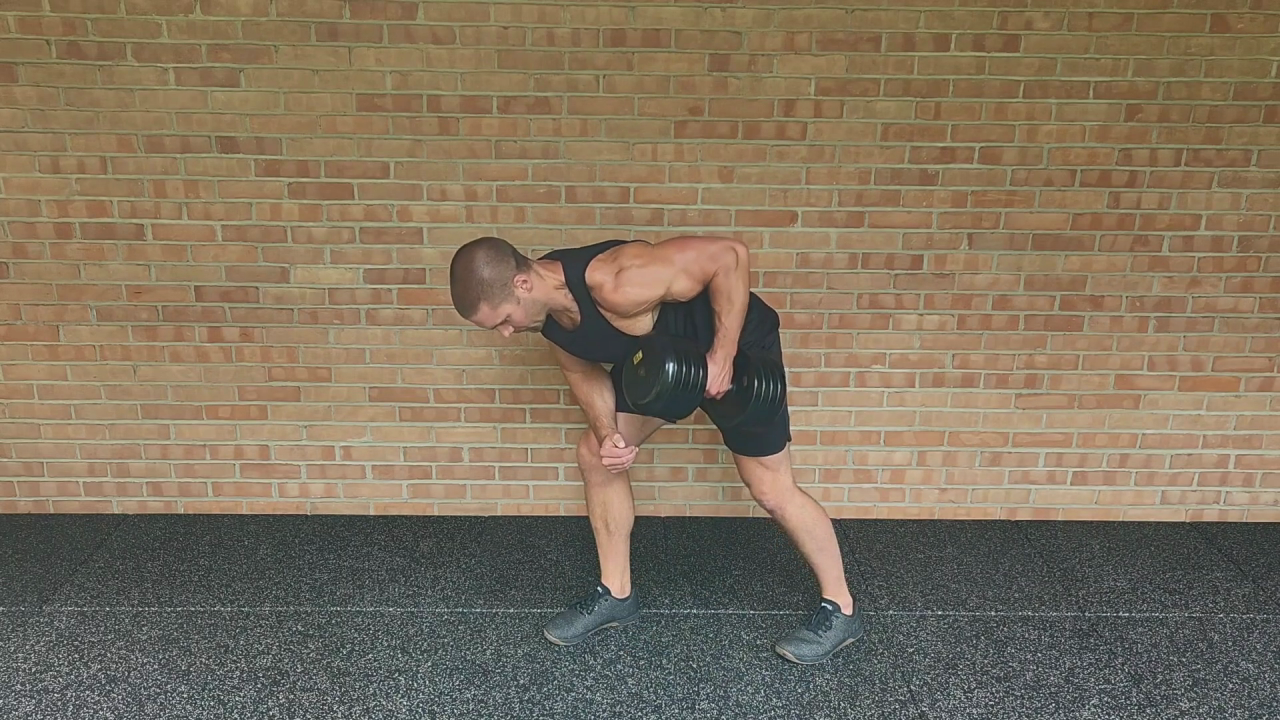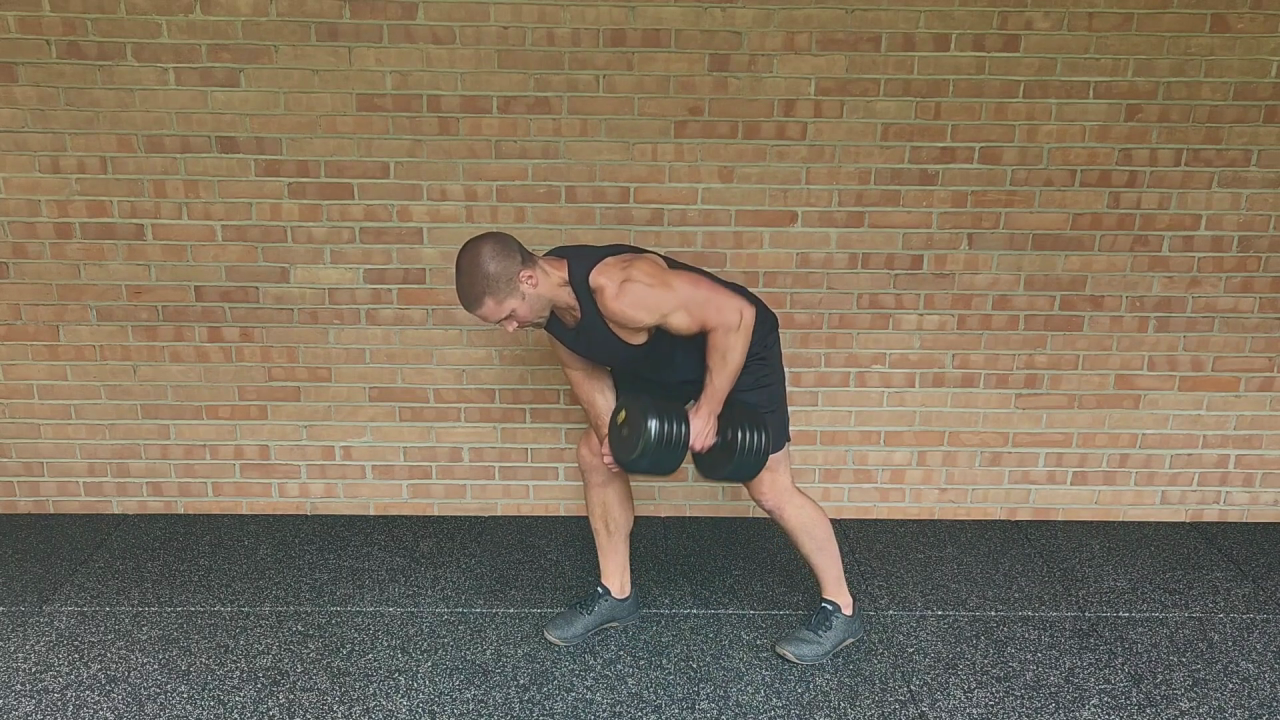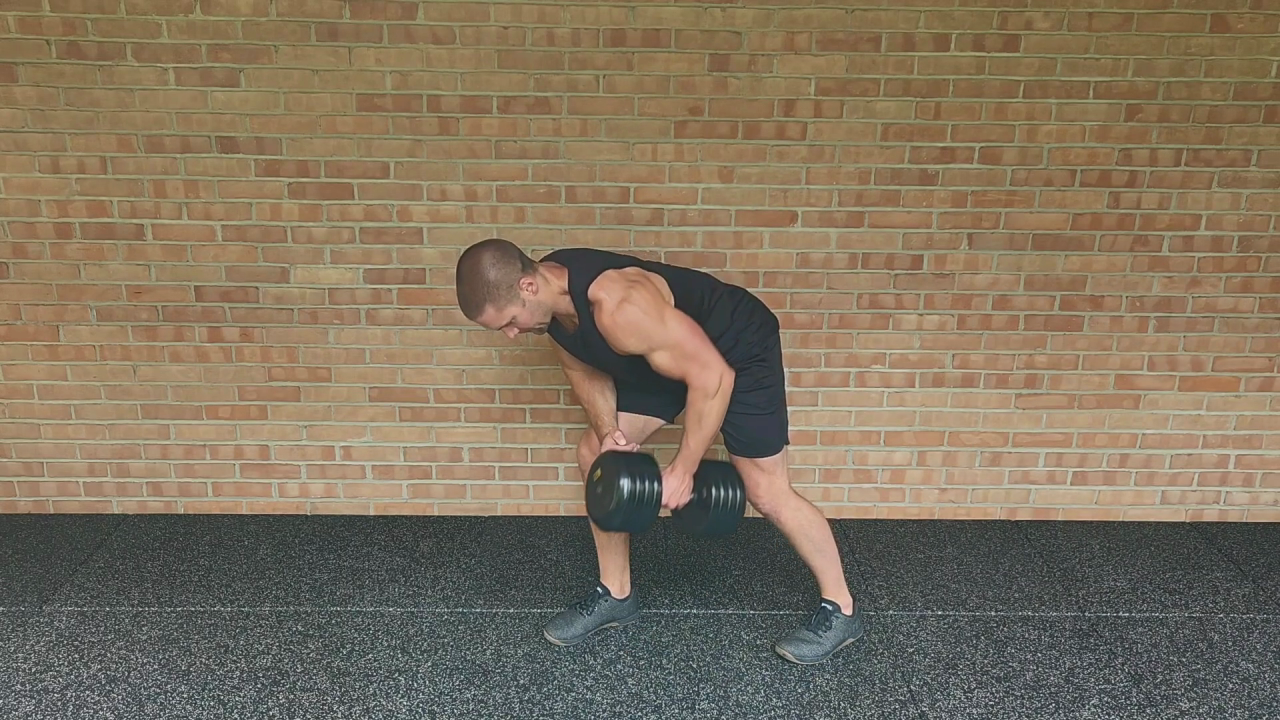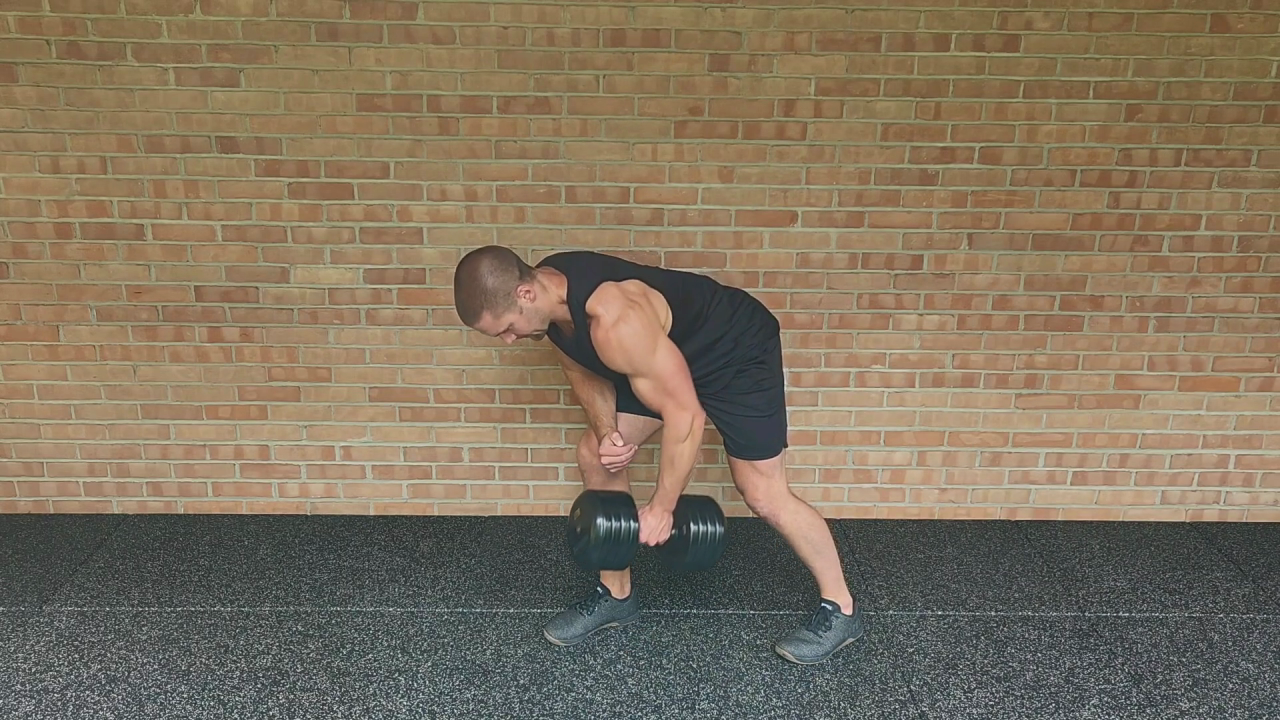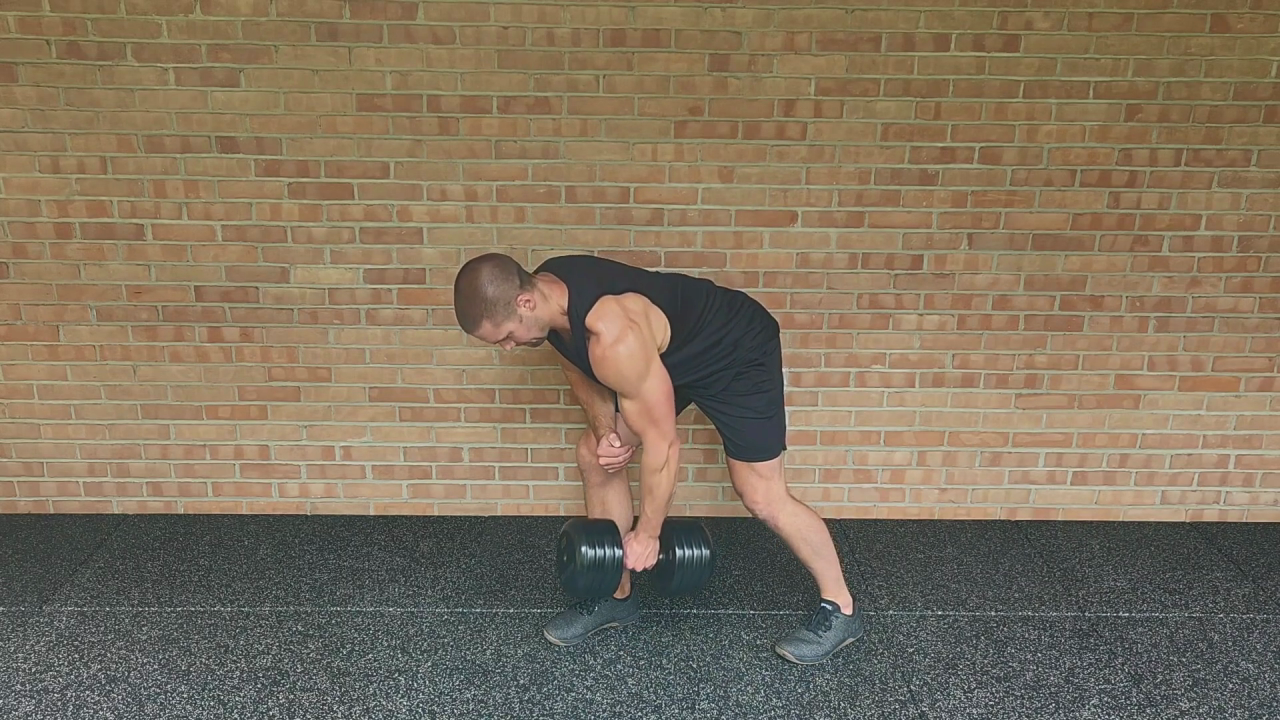
dt=0.2s
person 1, frame 1
left shoulder: (614, 284)
right shoulder: (544, 303)
left elbow: (729, 254)
right elbow: (582, 370)
left wrist: (722, 357)
right wrist: (607, 432)
left hip: (736, 344)
left knee: (771, 490)
right knee: (595, 456)
left ankle: (841, 608)
right ankle: (616, 594)
person 1, frame 2
left shoulder: (619, 292)
right shoulder: (546, 298)
left elbow: (734, 315)
right elbow: (582, 369)
left wrist: (708, 410)
right wrist: (608, 433)
left hip: (736, 347)
right hip: (659, 357)
left knee: (770, 490)
right knee: (595, 456)
left ankle: (841, 608)
right ankle: (615, 594)
person 1, frame 3
left shoulder: (617, 308)
right shoulder: (548, 295)
left elbow: (714, 377)
right elbow: (583, 368)
left wrist: (681, 471)
right wrist: (608, 432)
left hip: (740, 347)
right hip: (663, 354)
left knee: (766, 493)
right knee: (594, 455)
left ankle: (841, 608)
right ankle: (615, 594)
person 1, frame 4
left shoulder: (615, 322)
right shoulder: (548, 293)
left elbow: (685, 417)
right elbow: (582, 367)
left wrist: (661, 508)
right wrist: (606, 431)
left hip: (738, 350)
right hip: (668, 352)
left knee: (763, 495)
right knee: (594, 456)
left ankle: (841, 608)
right ankle: (615, 594)
person 1, frame 5
left shoulder: (614, 338)
right shoulder: (548, 293)
left elbow: (661, 443)
right elbow: (579, 366)
left wrist: (647, 535)
right wrist: (604, 430)
left hip: (737, 353)
right hip: (670, 353)
left knee: (763, 498)
right knee: (594, 456)
left ankle: (841, 608)
right ankle: (615, 594)
